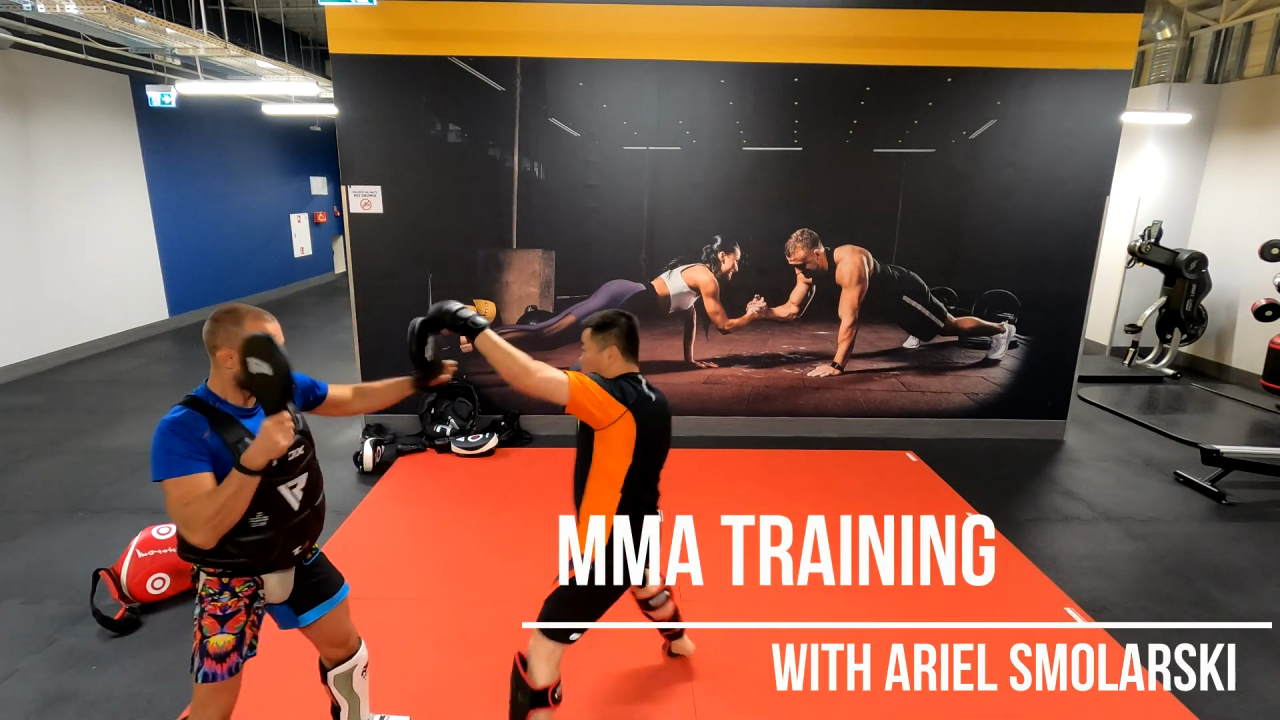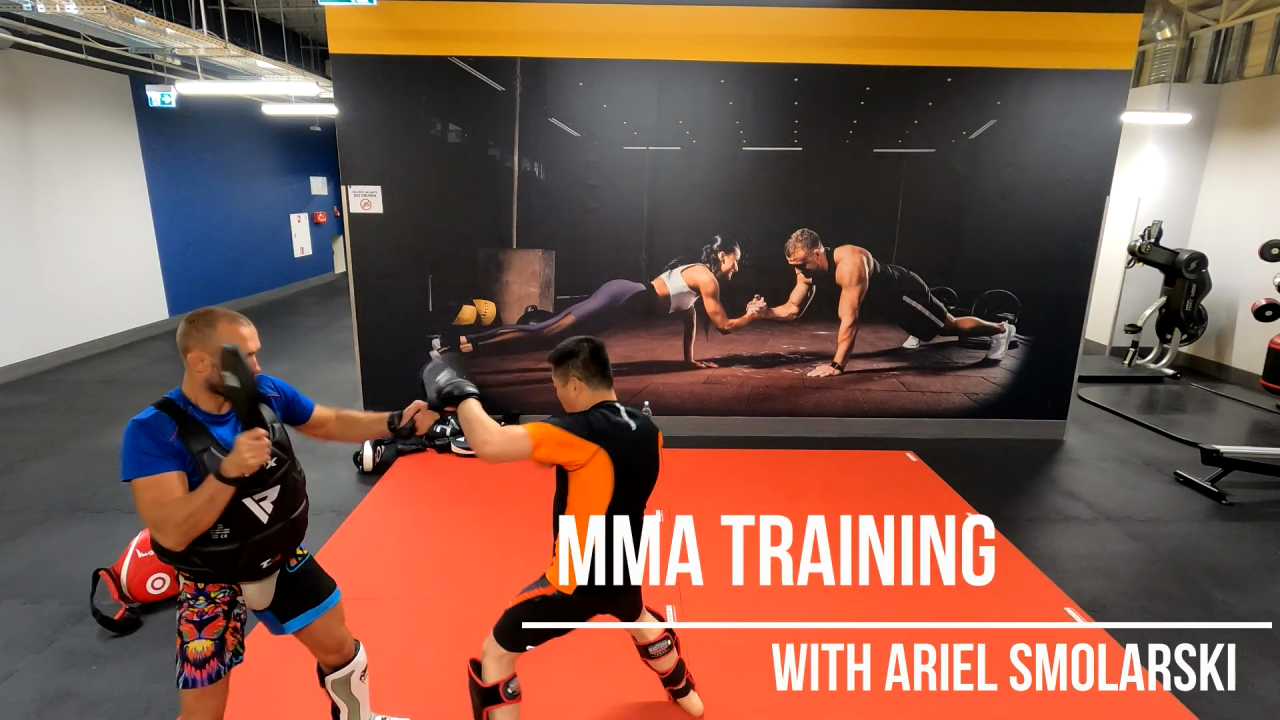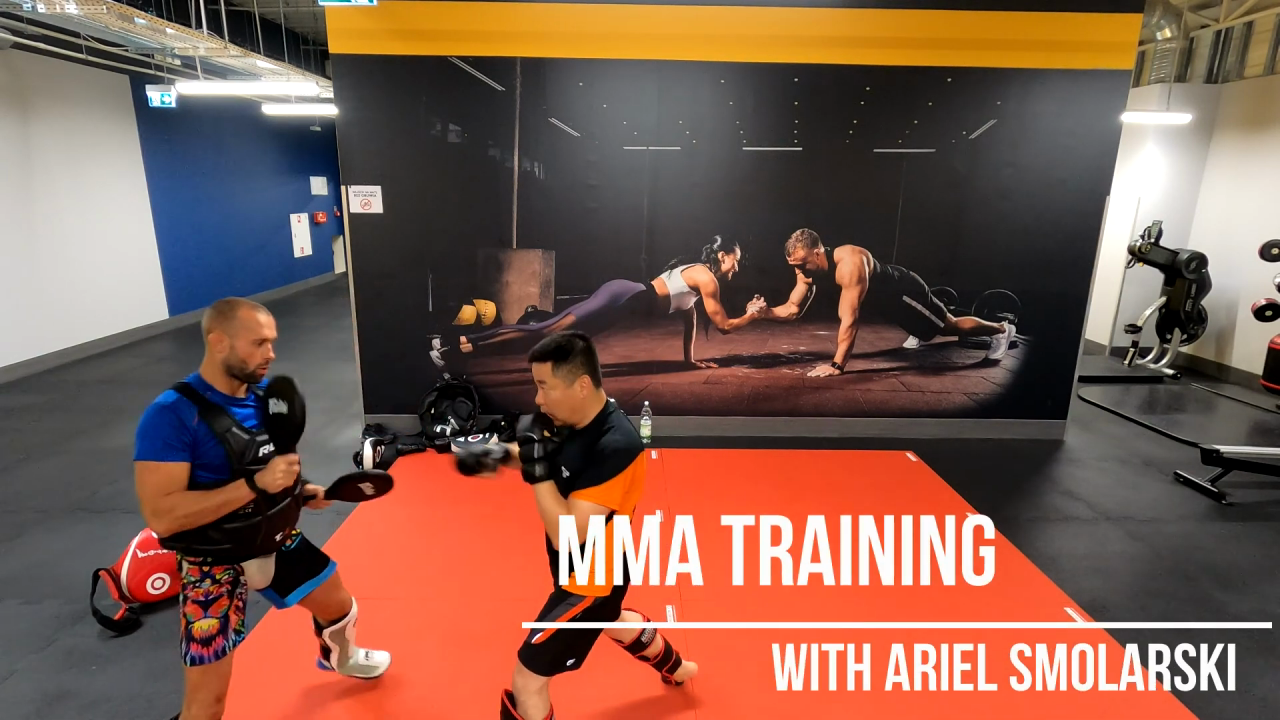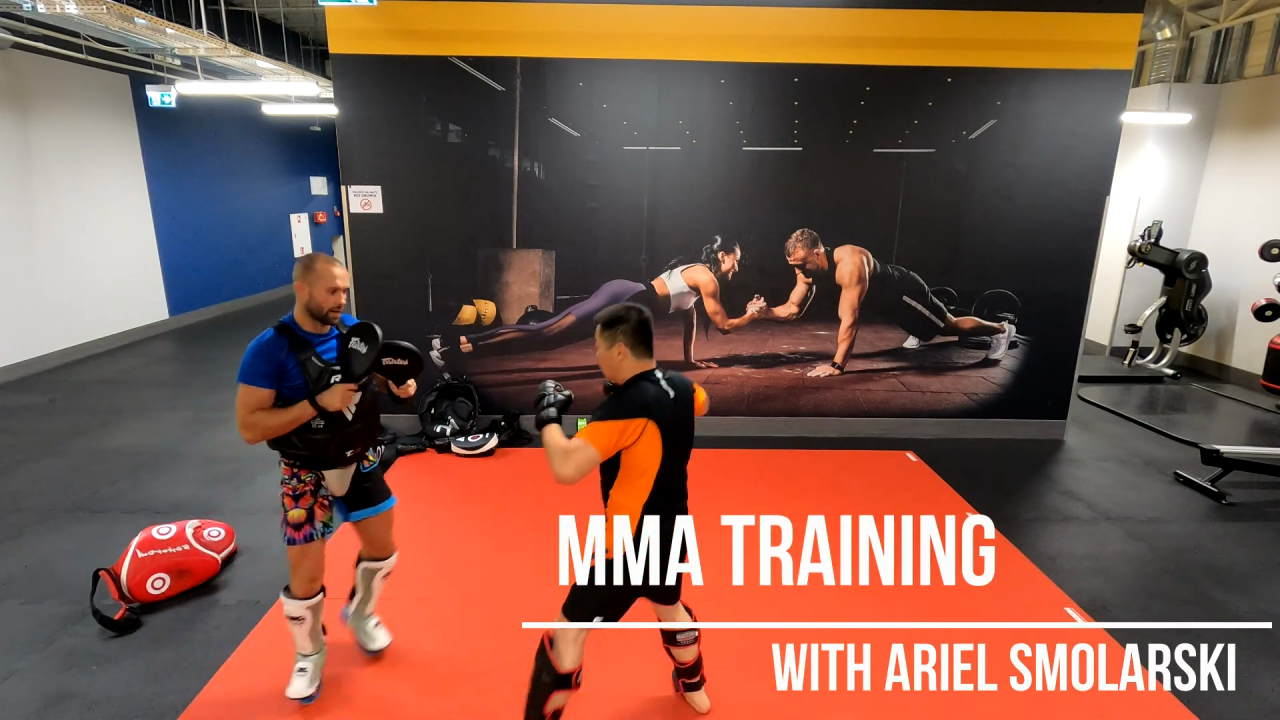
dt=0.5s
person 1, frame 1
right shoulder: (181, 430)
left elbow: (353, 398)
right elbow: (201, 532)
left wrist: (418, 380)
right wrist: (252, 462)
left hip: (297, 558)
right hip: (234, 580)
left knee: (342, 645)
person 1, frame 2
left shoulder: (264, 391)
right shoulder: (151, 432)
left elbow: (327, 422)
right elbow: (172, 533)
left wrist: (397, 423)
right wrist: (229, 472)
left hip: (283, 563)
right hip: (214, 585)
left knee: (339, 649)
person 1, frame 3
left shoulder: (260, 394)
right shoulder: (169, 416)
right elbow: (161, 514)
left wrist: (303, 489)
right wrist: (256, 485)
left hip: (279, 545)
right hip: (214, 570)
left knee: (338, 605)
left ankle: (341, 659)
person 1, frame 4
left shoulder: (351, 328)
right shoulder: (270, 349)
left elbow: (373, 371)
right elbow: (249, 427)
left wrist: (397, 384)
right wrist: (318, 403)
left hip: (360, 462)
right hip: (306, 475)
left knee: (381, 548)
right knee: (306, 577)
left ankle: (360, 613)
right ankle: (309, 655)
person 2, frame 1
left shoulder: (612, 396)
right shoulder: (655, 400)
left elbow: (530, 377)
left wrist: (473, 325)
left hip: (607, 546)
right hip: (640, 533)
left knee: (540, 653)
right knee: (644, 580)
right ankle: (677, 640)
person 2, frame 2
left shoulder: (580, 429)
right shoulder: (646, 428)
left elbow: (489, 445)
left wrist: (460, 392)
left hip: (577, 577)
right hip: (628, 565)
left knee: (492, 657)
right knee: (636, 616)
person 2, frame 3
left shoulder: (616, 448)
right shoulder: (576, 417)
left elbow: (571, 537)
right elbow: (549, 460)
left wrist: (538, 472)
right wrist: (501, 455)
left hip: (589, 580)
right hip: (598, 568)
left knee: (527, 680)
right knee: (611, 620)
right ankle: (673, 666)
person 2, frame 4
left shoulder: (624, 407)
right shoulder: (680, 387)
left elbow: (566, 468)
right elbow: (702, 405)
left wrist: (548, 415)
right hip: (671, 533)
left knee: (567, 633)
right knee: (670, 607)
right ankle: (693, 686)
person 3, frame 1
left shoulder: (698, 273)
right shoulder: (707, 278)
left elbow: (690, 315)
right elbow: (724, 325)
left wrist: (690, 359)
right wrist: (752, 314)
left hip: (624, 295)
right hip: (623, 300)
left knee: (549, 333)
right knee: (548, 335)
left ankle: (467, 341)
right ankle: (464, 345)
person 3, frame 2
left shoulder: (694, 272)
right shoulder: (707, 278)
left elbow: (689, 316)
right elbow: (723, 325)
left wrist: (690, 358)
right wrist: (751, 315)
left hip: (622, 294)
right hip: (624, 299)
left knee: (546, 332)
right knee: (547, 336)
left ankle: (460, 343)
right ankle: (461, 344)
person 3, frame 3
left shoulder: (694, 273)
right shoulder: (707, 278)
left elbow: (690, 317)
right elbow: (724, 325)
left wrist: (690, 359)
right wrist: (752, 315)
left hip: (622, 295)
right hip: (624, 299)
left knee: (546, 333)
right knee: (547, 335)
left ankle: (458, 343)
right ankle: (458, 345)
person 3, frame 4
left shoulder: (694, 272)
right shoulder: (707, 278)
left elbow: (690, 317)
right elbow: (724, 325)
left wrist: (690, 359)
right wrist: (752, 315)
left hip: (623, 294)
right hip: (624, 300)
left knee: (546, 333)
right knee: (546, 335)
left ankle: (459, 343)
right ankle: (458, 347)
person 4, frame 1
left shoulder: (849, 264)
right shoulder: (808, 268)
left elbow: (849, 319)
right elbow: (793, 309)
left wrist: (837, 365)
right wrist: (764, 312)
left hip: (904, 290)
right hip: (886, 294)
left knee: (948, 327)
left ankle: (1001, 330)
right ankle: (918, 334)
person 4, frame 2
left shoulder: (850, 263)
right shoulder: (808, 268)
left elbow: (849, 319)
right elbow: (793, 309)
left wrist: (837, 364)
right wrist: (764, 312)
left hip: (904, 290)
right hip: (886, 293)
left knee: (949, 326)
left ankle: (1001, 330)
right ankle: (919, 334)
person 4, frame 3
left shoulder: (849, 264)
right shoulder: (808, 268)
left elbow: (849, 319)
right elbow: (793, 309)
left wrist: (837, 365)
right wrist: (765, 313)
left hip: (904, 290)
right hip: (886, 294)
left knee: (949, 326)
left ankle: (1001, 330)
right ankle: (919, 334)
person 4, frame 4
left shoulder: (850, 263)
right shoulder: (808, 269)
left elbow: (849, 318)
right elbow: (793, 309)
left wrist: (837, 365)
right wrist: (765, 312)
left hip: (904, 290)
right hip: (886, 293)
left knee: (949, 327)
left ankle: (1001, 330)
right ankle: (918, 334)
